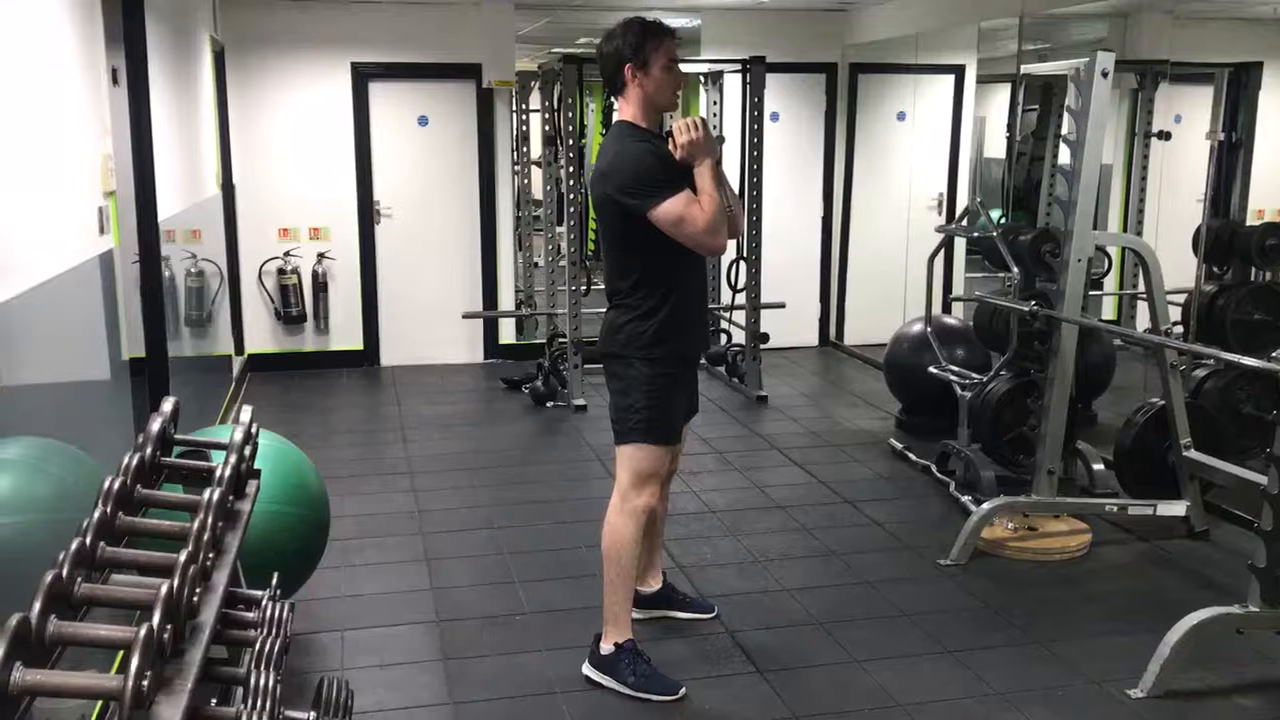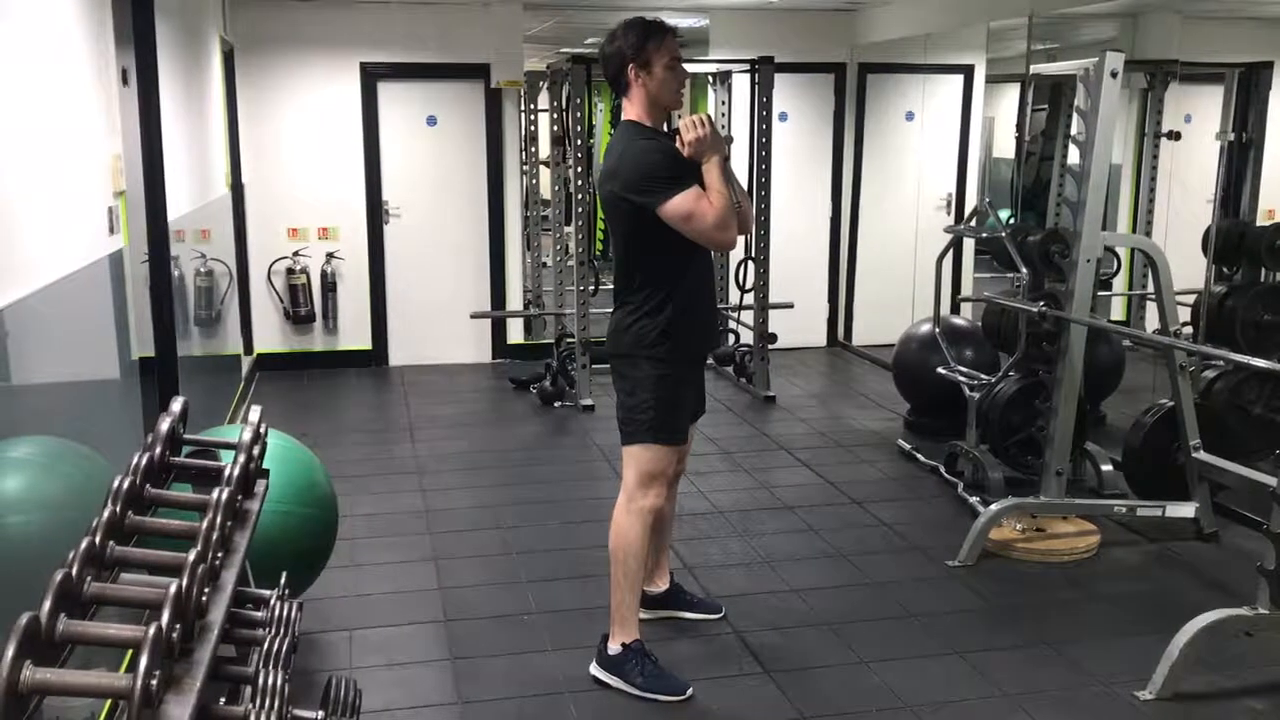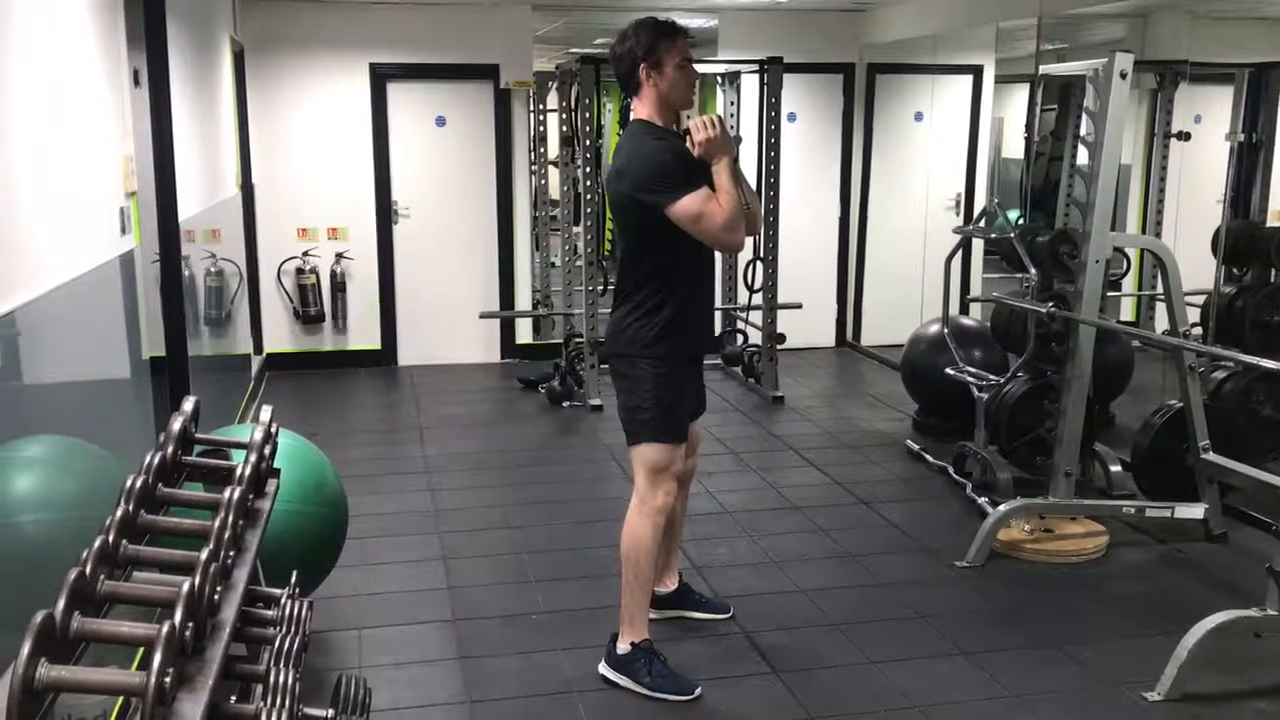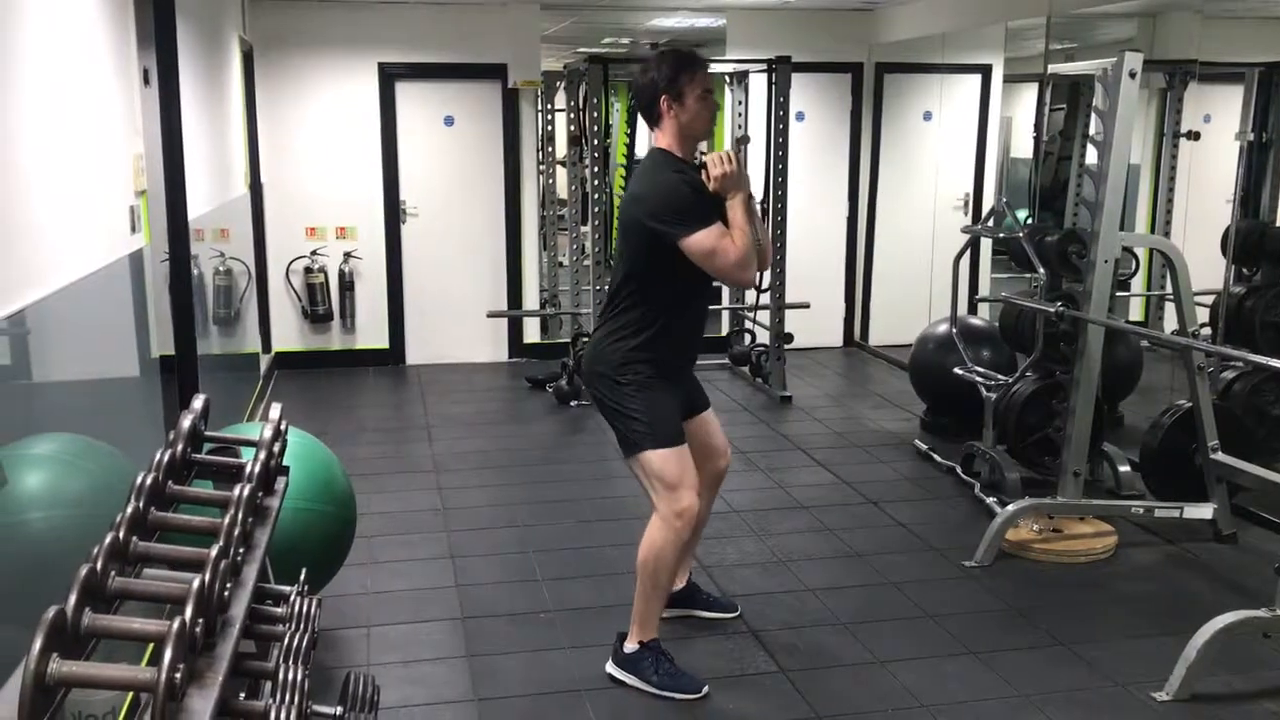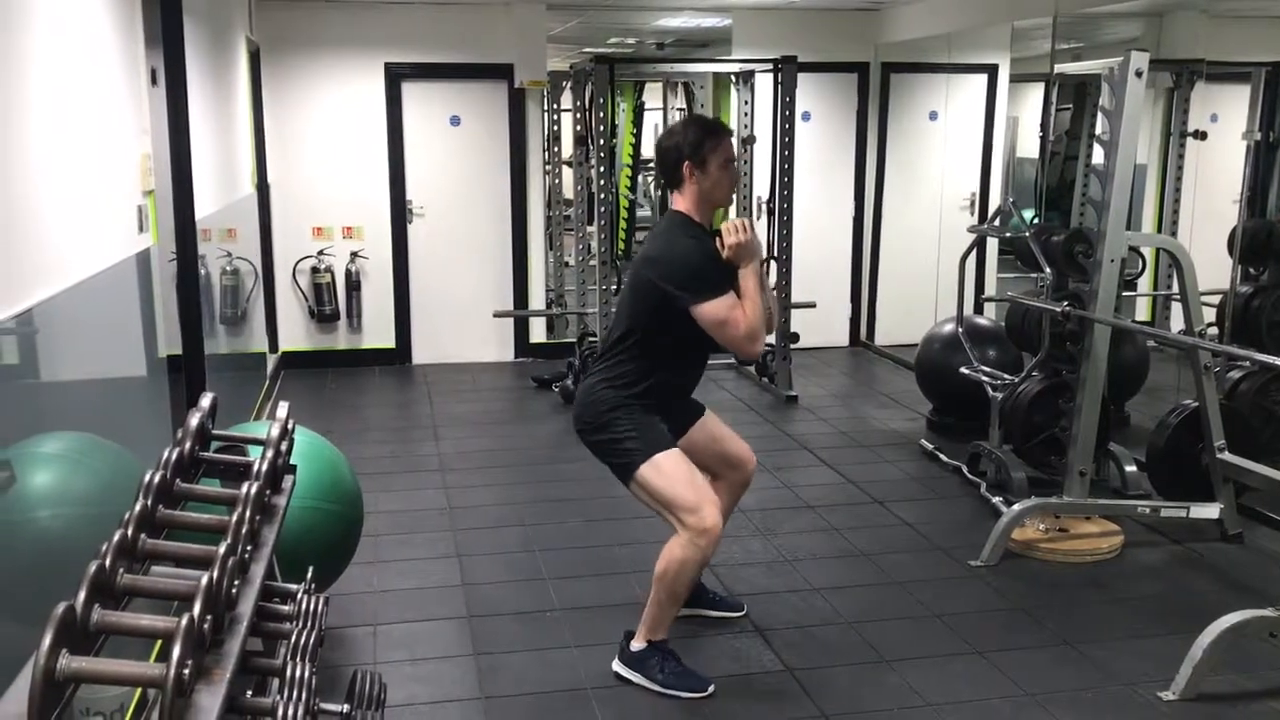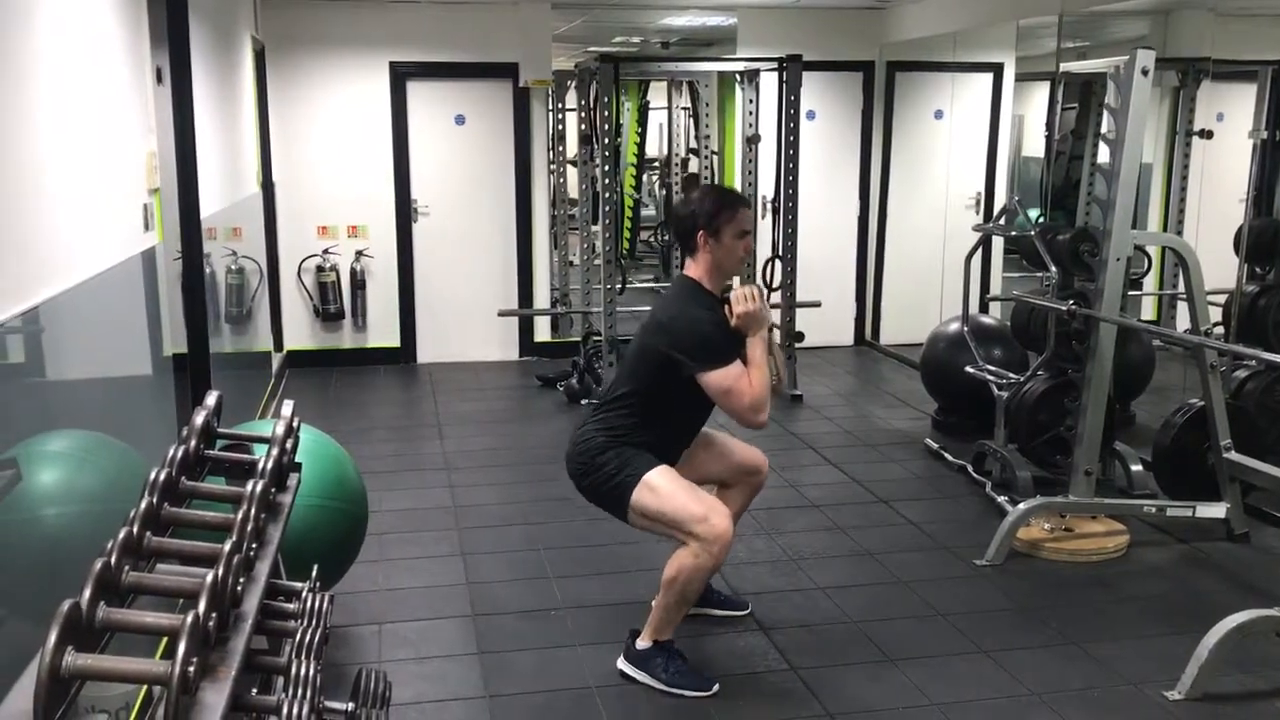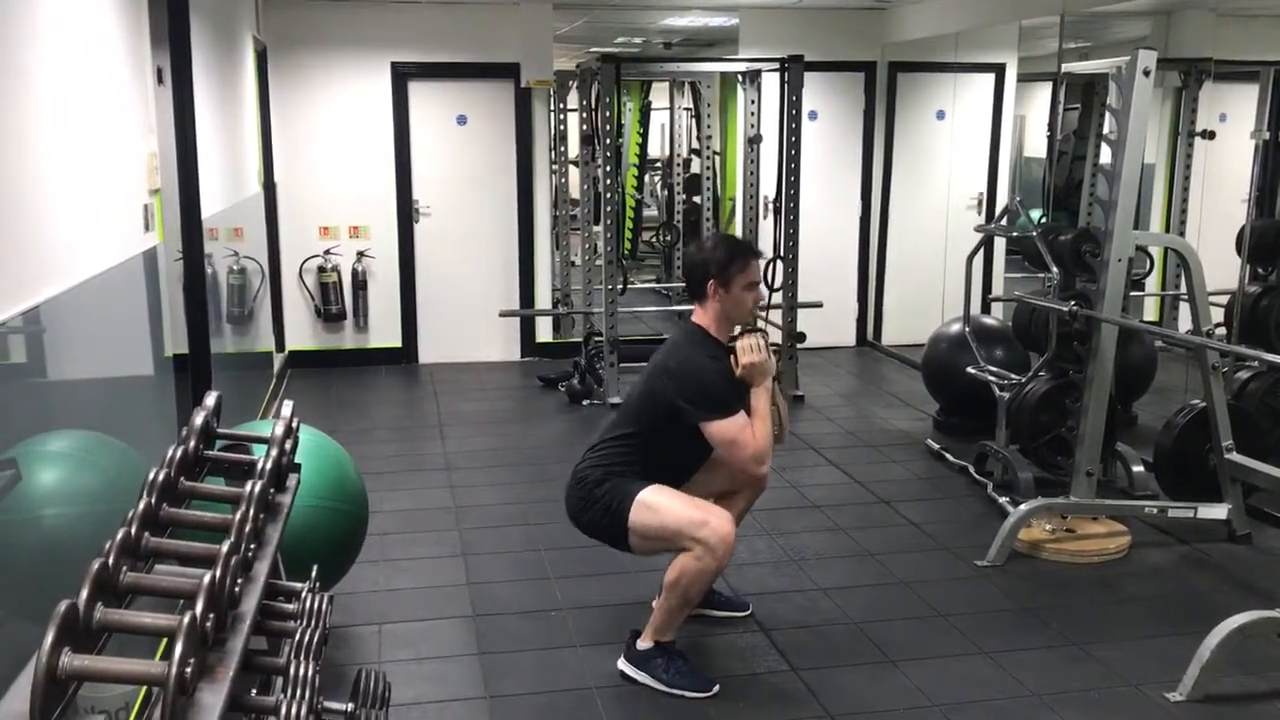
dt=0.7s
person 1, frame 1
left shoulder: (662, 146)
right shoulder: (630, 158)
left elbow: (731, 225)
right elbow: (708, 234)
left wrist: (706, 163)
right wrist: (702, 163)
left hip: (671, 338)
right hip: (643, 345)
left knee: (662, 473)
right knee: (638, 490)
left ankle: (650, 587)
right ankle: (612, 648)
person 1, frame 2
left shoulder: (666, 146)
right shoulder: (638, 157)
left elbow: (741, 220)
right elbow: (719, 232)
left wrist: (714, 161)
right wrist: (711, 160)
left hip: (678, 339)
right hip: (652, 345)
left knee: (669, 472)
right knee: (645, 490)
left ankle: (658, 586)
right ankle: (620, 648)
person 1, frame 3
left shoulder: (675, 145)
right shoulder: (647, 155)
left elbow: (750, 222)
right elbow: (727, 233)
left wrist: (724, 161)
right wrist: (719, 161)
left hip: (675, 341)
right hip: (648, 348)
left knee: (682, 470)
right knee: (657, 491)
left ankle: (666, 588)
right ankle: (628, 649)
person 1, frame 4
left shoulder: (688, 177)
right shoulder: (664, 187)
left elbow: (759, 259)
right elbow: (738, 270)
left wrist: (737, 195)
right wrist: (734, 195)
left hip: (663, 358)
right hip: (628, 367)
left knee: (713, 464)
right knee: (679, 502)
left ankle: (676, 586)
right ankle: (636, 649)
person 1, frame 5
left shoulder: (700, 239)
right shoulder: (680, 253)
left elbow: (762, 323)
right elbow: (749, 343)
left wrist: (747, 263)
right wrist: (746, 265)
left hip: (656, 396)
right hip: (614, 409)
left knee: (739, 465)
right knee: (702, 520)
left ankle: (684, 587)
right ankle: (642, 649)
person 1, frame 6
left shoulder: (707, 303)
right shoulder: (691, 319)
left elbow: (765, 386)
right elbow: (754, 411)
left wrist: (754, 331)
right wrist: (755, 334)
left hip: (649, 439)
right hip: (605, 454)
left knee: (752, 467)
right knee: (713, 528)
left ankle: (688, 586)
right ankle: (647, 648)
person 1, frame 7
left shoulder: (708, 347)
right shoulder: (697, 367)
left elbow: (759, 451)
right elbow: (757, 461)
left wrist: (758, 376)
right wrist: (760, 383)
left hip: (644, 474)
right hip: (602, 491)
left knee: (747, 477)
right knee: (715, 532)
left ankle: (690, 588)
right ankle: (648, 649)
